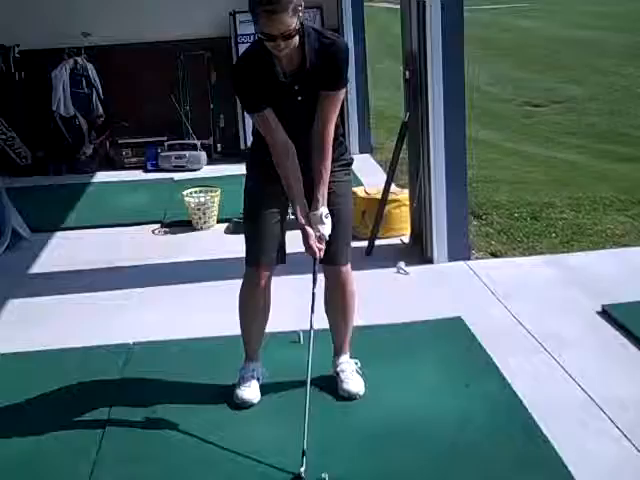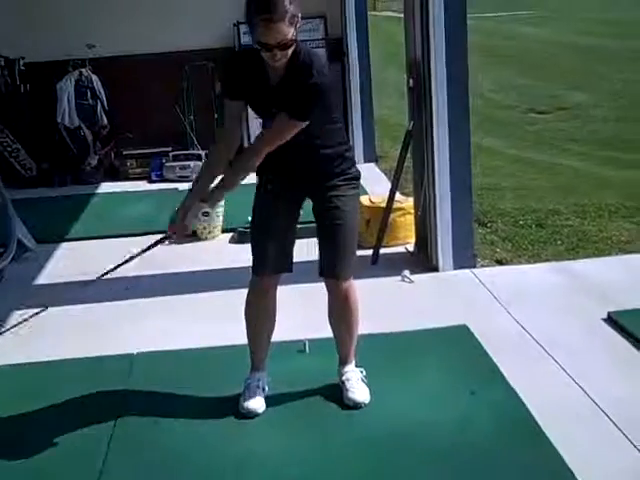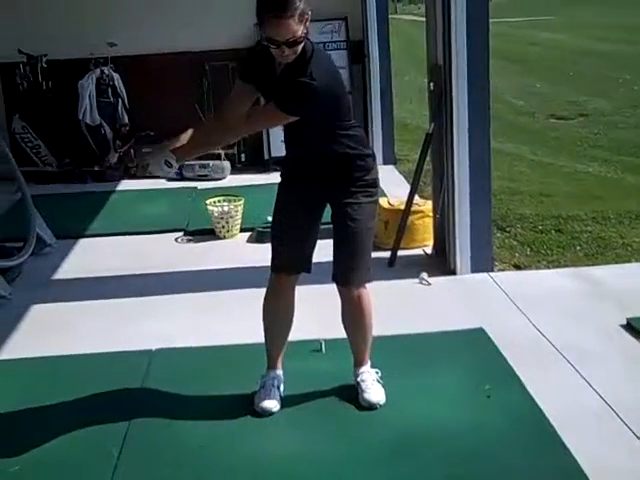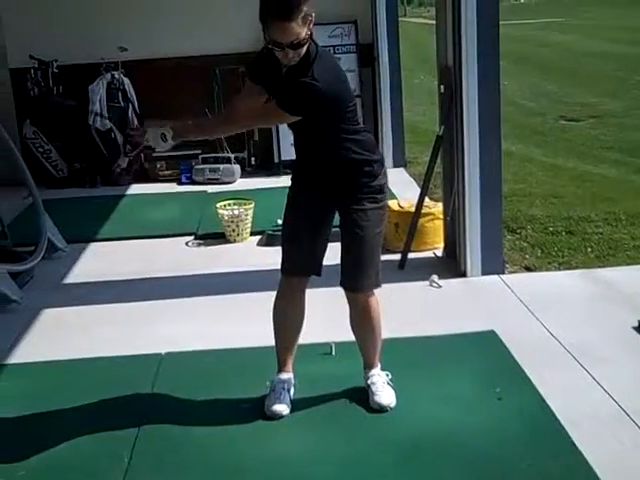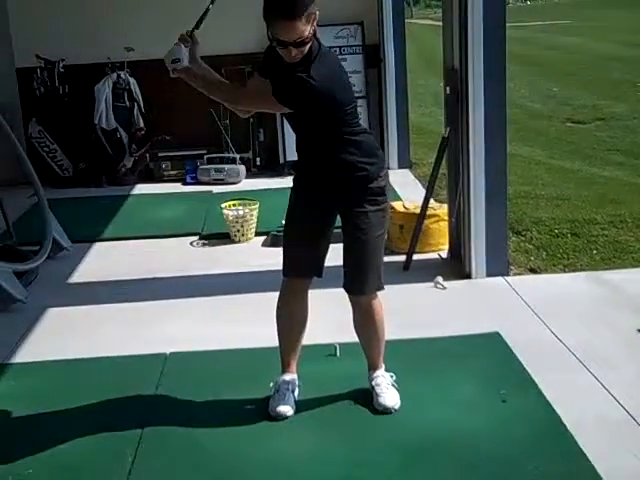
dt=0.4s
person 1, frame 1
left shoulder: (332, 50)
right shoulder: (248, 70)
left elbow: (324, 130)
right elbow: (280, 145)
left wrist: (320, 203)
right wrist: (301, 215)
left hip: (328, 163)
right hip: (269, 168)
left knee: (339, 266)
right knee: (259, 271)
left ankle: (343, 358)
right ankle: (251, 365)
person 1, frame 2
left shoulder: (314, 77)
right shoulder: (240, 68)
left elbow: (261, 148)
right elbow: (227, 142)
left wrist: (209, 199)
right wrist: (191, 199)
left hip: (332, 172)
right hip: (280, 173)
left knee: (339, 278)
right knee: (263, 276)
left ankle: (349, 367)
right ankle: (257, 374)
person 1, frame 3
left shoulder: (314, 80)
right shoulder: (260, 58)
left elbow: (240, 129)
right elbow: (225, 118)
left wrist: (178, 156)
right wrist: (172, 145)
left hip: (351, 175)
right hip: (301, 170)
left knee: (352, 284)
right knee: (282, 276)
left ankle: (364, 369)
right ankle: (274, 372)
person 1, frame 4
left shoulder: (318, 83)
right shoulder: (271, 60)
left elbow: (243, 124)
right elbow: (236, 114)
left wrist: (179, 132)
right wrist: (178, 126)
left hip: (359, 180)
right hip: (311, 176)
left knee: (360, 289)
right knee: (292, 280)
left ankle: (374, 372)
right ankle: (284, 375)
person 1, frame 5
left shoulder: (315, 81)
right shoulder: (280, 55)
left elbow: (239, 100)
right elbow: (244, 106)
left wrist: (186, 70)
right wrist: (196, 65)
left hip: (361, 182)
right hip: (314, 177)
left knee: (363, 291)
right knee: (295, 280)
left ankle: (378, 373)
right ankle: (288, 376)
